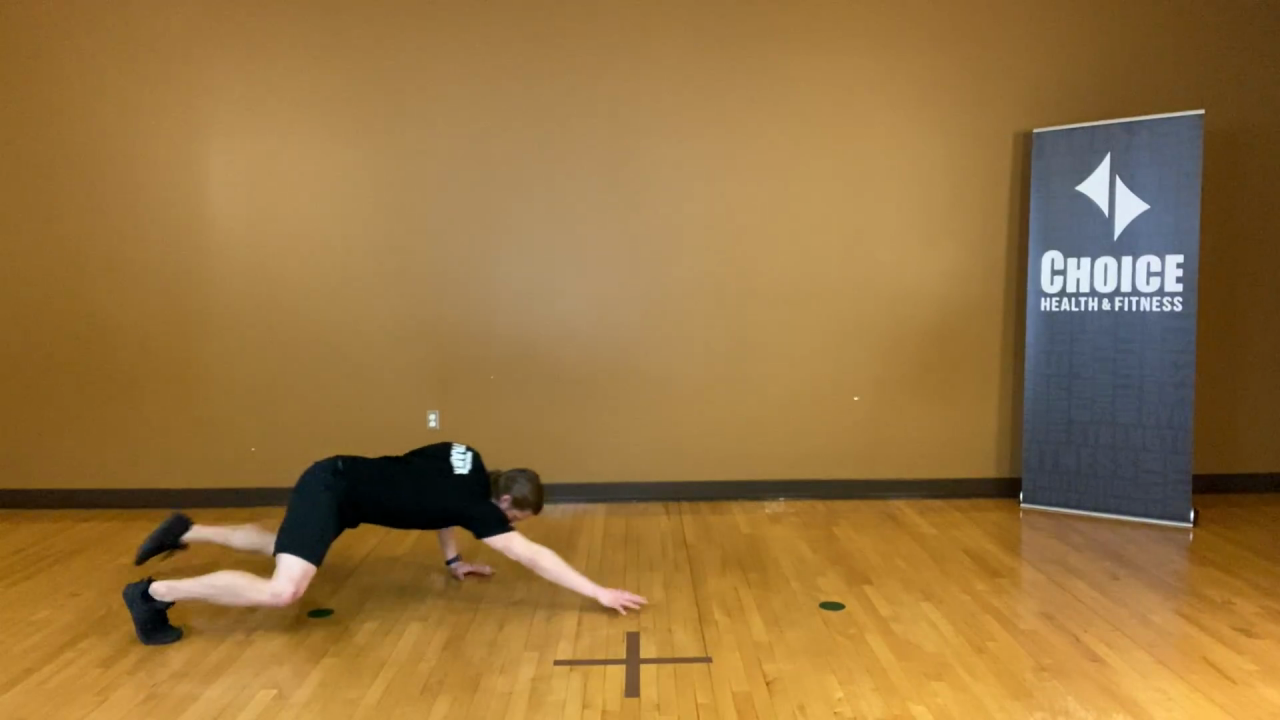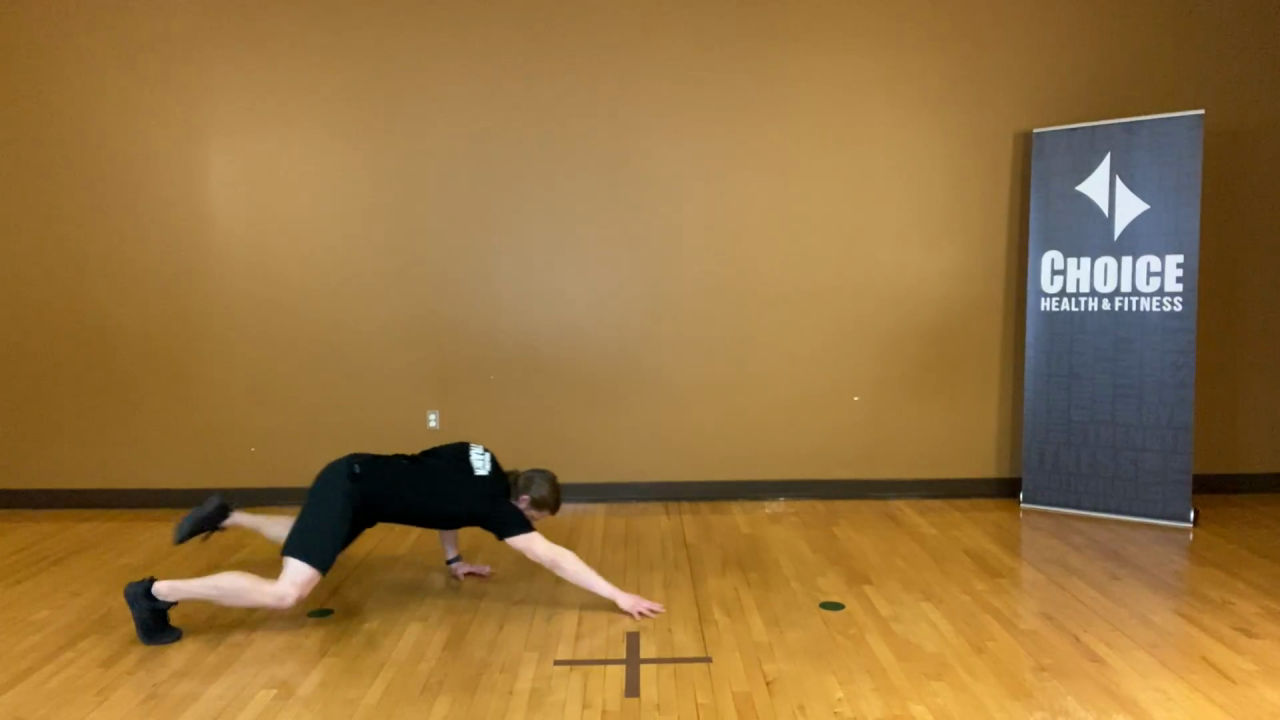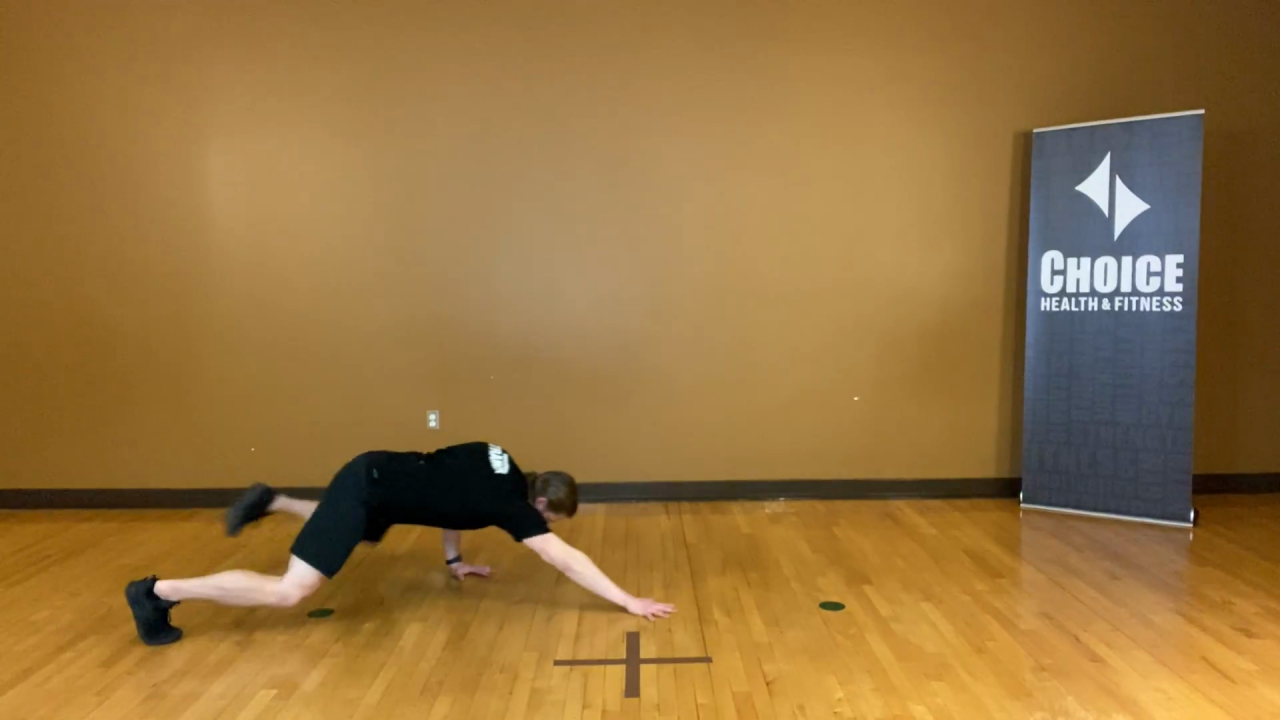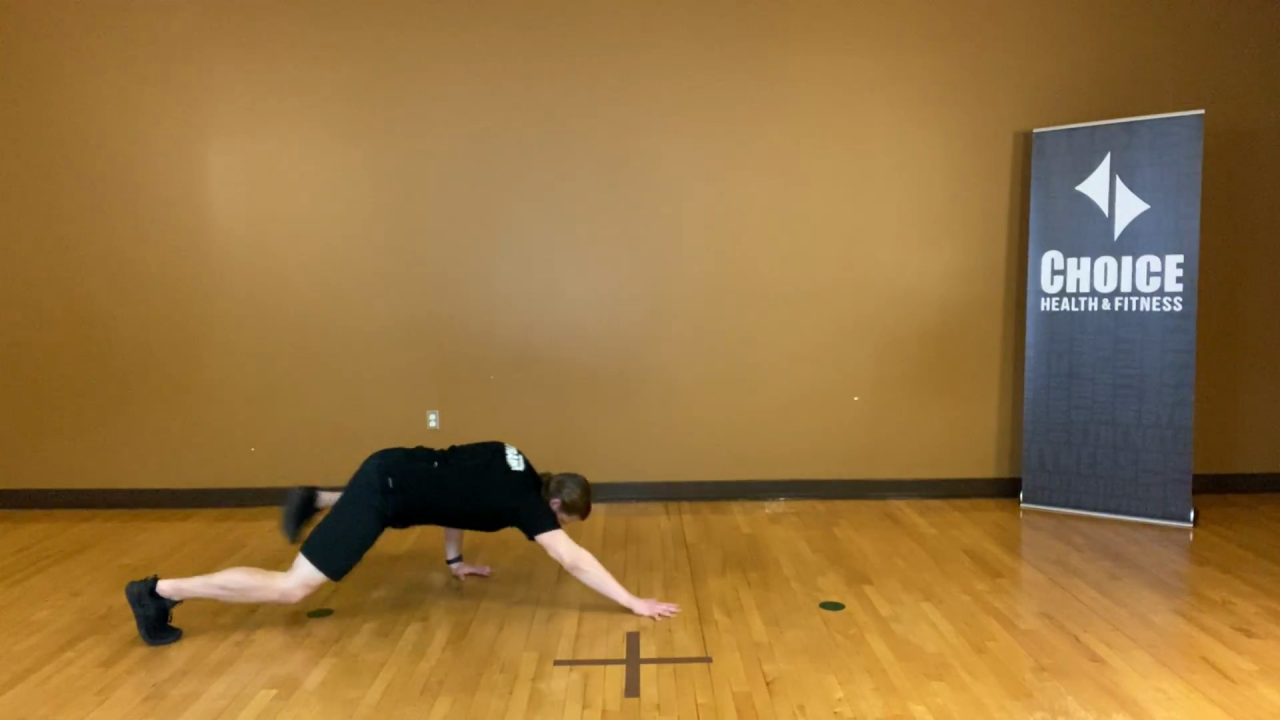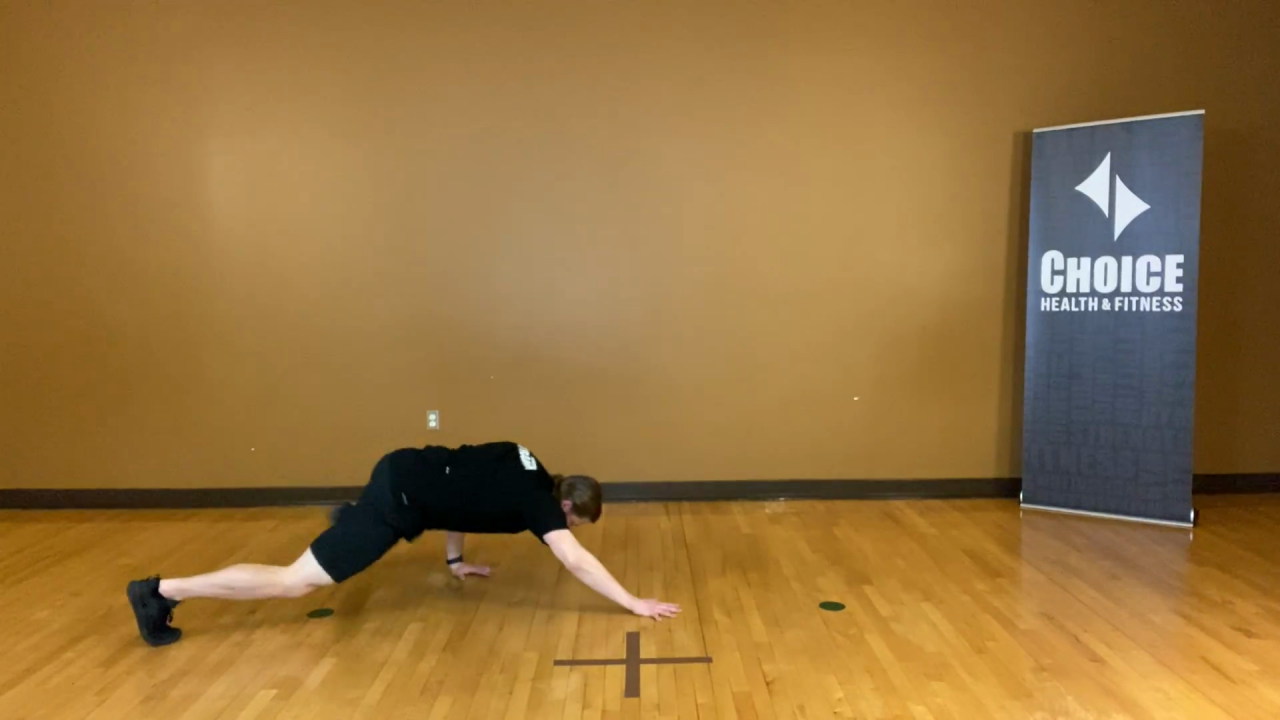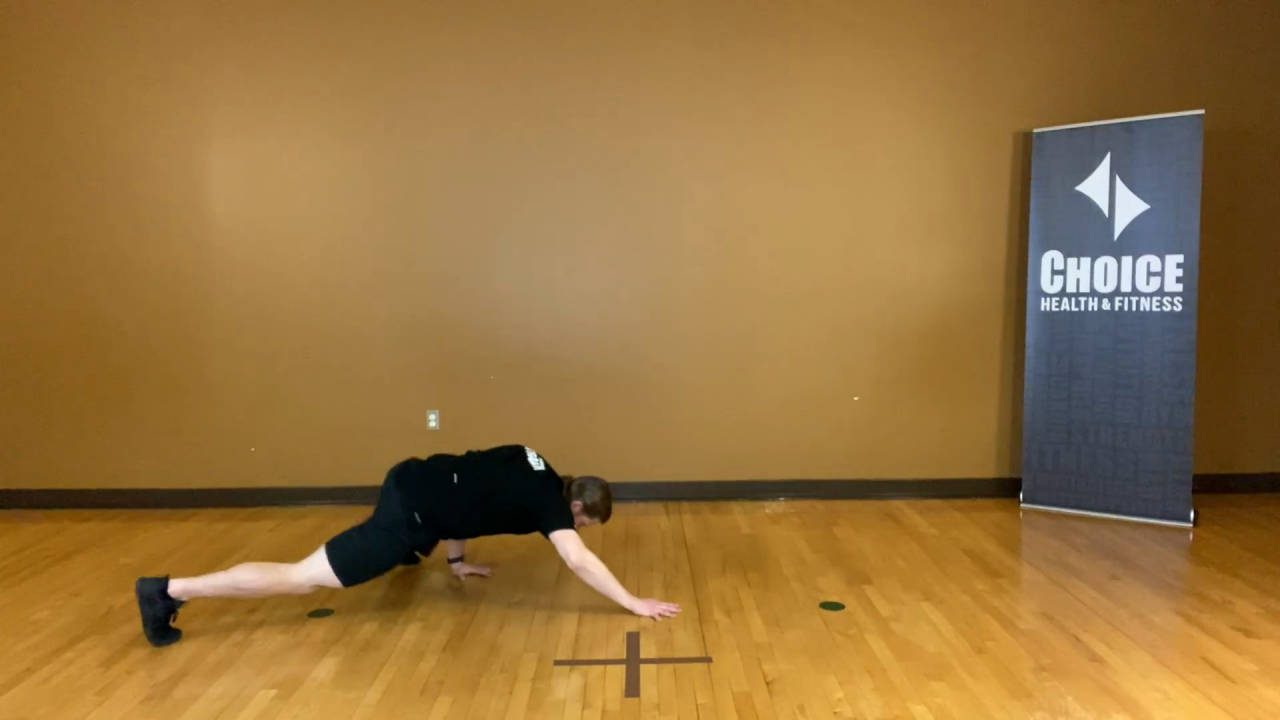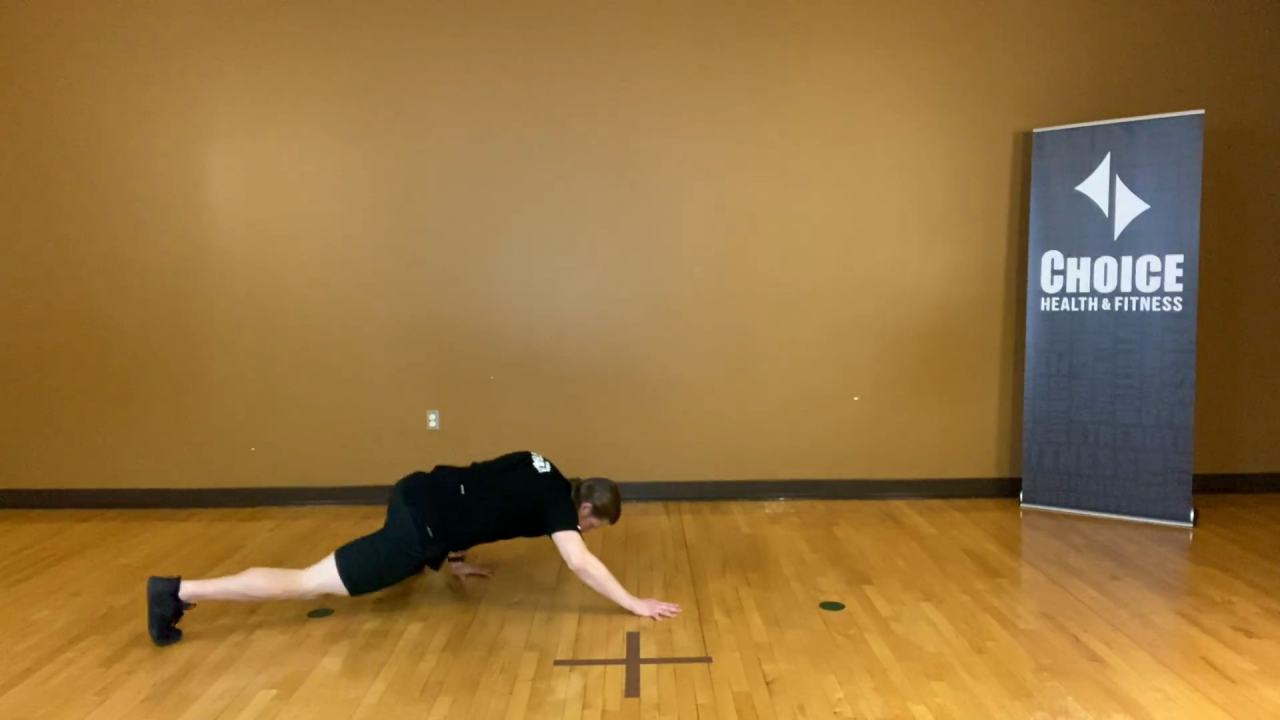
dt=0.1s
person 1, frame 1
left shoulder: (469, 460)
right shoulder: (475, 503)
right elbow: (529, 555)
left wrist: (452, 561)
right wrist: (599, 593)
left hip: (334, 479)
right hip: (330, 492)
left knee: (277, 547)
right knee: (281, 592)
left ankle: (185, 532)
right ankle: (153, 594)
person 1, frame 2
left shoulder: (481, 460)
right shoulder: (493, 503)
right elbow: (549, 555)
left wrist: (453, 561)
right wrist: (618, 596)
left hip: (354, 474)
right hip: (348, 490)
left knee: (308, 545)
right knee: (284, 594)
left ankle: (222, 515)
right ankle: (155, 593)
person 1, frame 3
left shoulder: (494, 461)
right shoulder: (510, 502)
right elbow: (564, 557)
left wrist: (454, 561)
right wrist: (628, 601)
left hip: (370, 472)
right hip: (365, 495)
left knee: (343, 542)
right knee: (289, 592)
left ankle: (273, 501)
right ankle: (157, 592)
person 1, frame 4
left shoulder: (512, 464)
right shoulder: (527, 501)
right elbow: (571, 558)
left wrist: (455, 561)
right wrist: (632, 602)
left hip: (389, 465)
right hip: (385, 493)
right knee: (292, 586)
left ankle: (315, 501)
right ankle: (157, 590)
person 1, frame 5
left shoulder: (520, 462)
right shoulder: (537, 500)
right elbow: (576, 559)
left wrist: (455, 560)
right wrist: (634, 603)
left hip: (403, 466)
right hip: (396, 505)
right knee: (295, 581)
left ankle: (353, 515)
right ankle: (160, 590)
person 1, frame 6
left shoulder: (530, 464)
right shoulder: (550, 499)
right elbow: (579, 560)
left wrist: (456, 559)
right wrist: (634, 603)
left hip: (408, 477)
right hip: (408, 517)
right knee: (300, 577)
right ankle: (167, 590)
person 1, frame 7
left shoulder: (537, 470)
right shoulder: (556, 501)
right elbow: (580, 562)
left wrist: (458, 560)
right wrist: (634, 603)
left hip: (416, 489)
right hip: (417, 532)
right knee: (309, 583)
right ankle: (176, 591)
